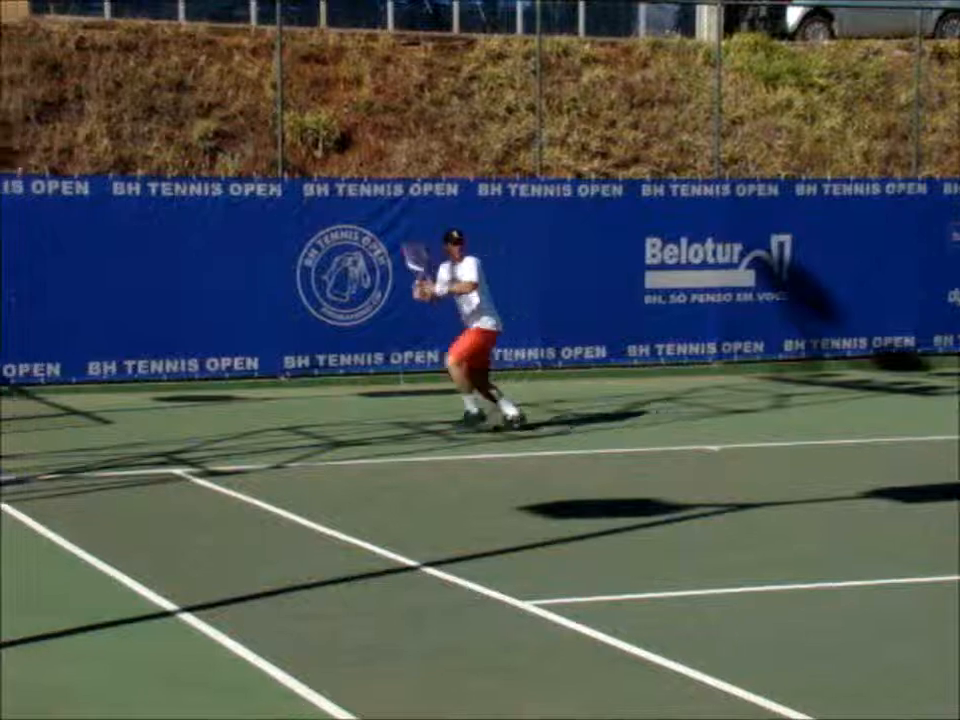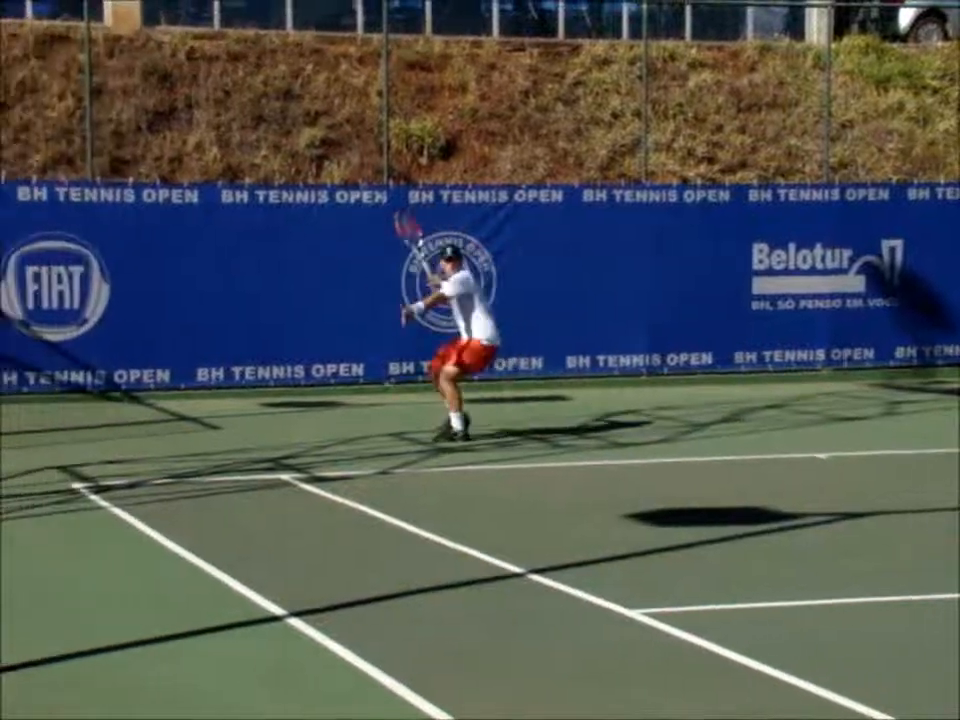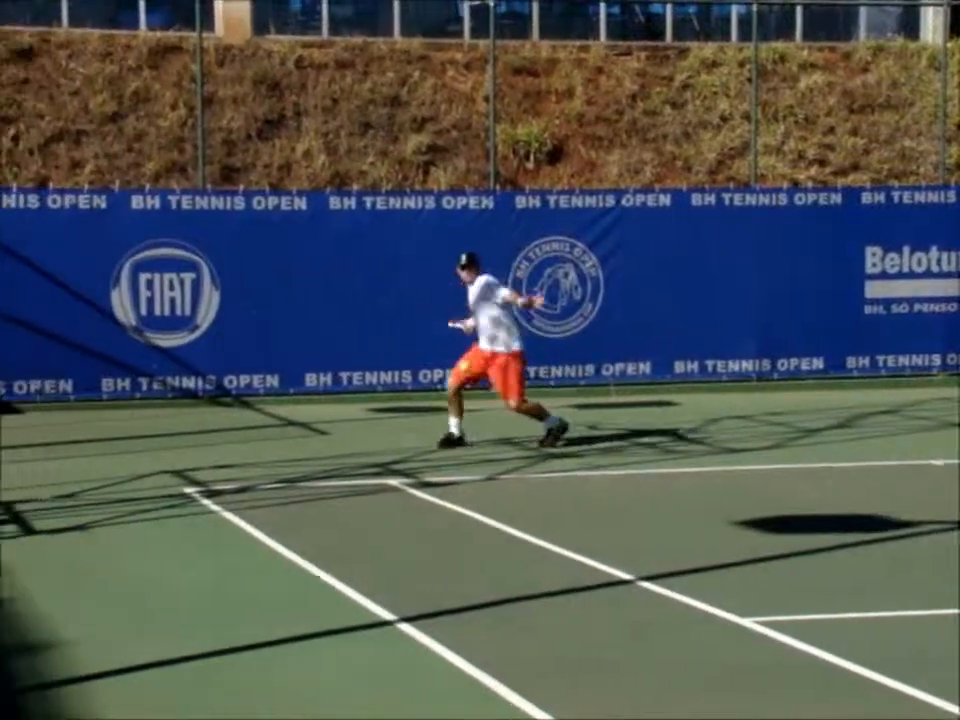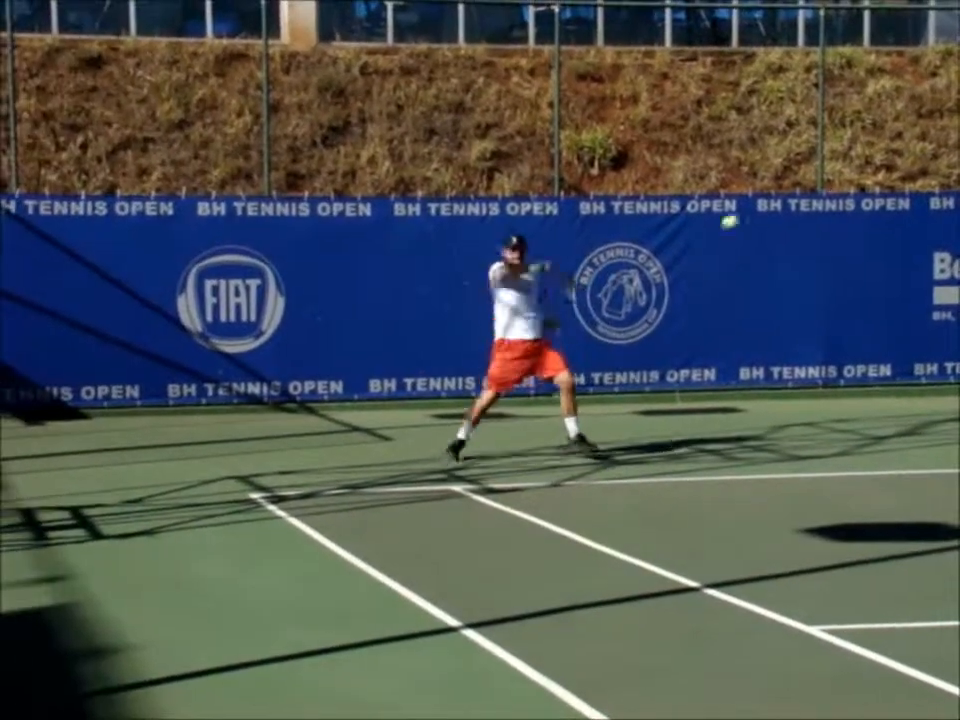
dt=0.3s
person 1, frame 1
left shoulder: (471, 262)
right shoulder: (444, 268)
left elbow: (470, 286)
right elbow: (436, 295)
left wrist: (441, 289)
right wrist: (426, 291)
left hip: (485, 326)
right hip: (474, 327)
left knee: (452, 362)
right knee: (478, 379)
left ankle: (474, 410)
right ankle: (513, 415)
person 1, frame 2
left shoulder: (462, 277)
right shoulder: (454, 279)
left elbow: (441, 297)
left wrist: (414, 307)
right wrist: (439, 283)
left hip: (484, 341)
right hip: (469, 339)
left knee: (445, 376)
right knee: (435, 370)
left ankle: (458, 429)
right ankle: (457, 416)
person 1, frame 3
left shoulder: (485, 283)
right shoulder: (474, 289)
left elbow: (507, 295)
left wrist: (523, 301)
left hip: (507, 351)
right hip: (484, 349)
left knee: (515, 403)
right knee: (453, 385)
left ankle: (555, 425)
right ankle: (455, 434)
person 1, frame 4
left shoulder: (532, 280)
right shoulder: (496, 270)
right elbow: (508, 272)
left wrist: (543, 321)
right wrist: (537, 269)
left hip: (537, 342)
right hip: (509, 343)
left knee: (566, 381)
right knee: (490, 394)
left ankle: (576, 437)
right ankle: (460, 439)
